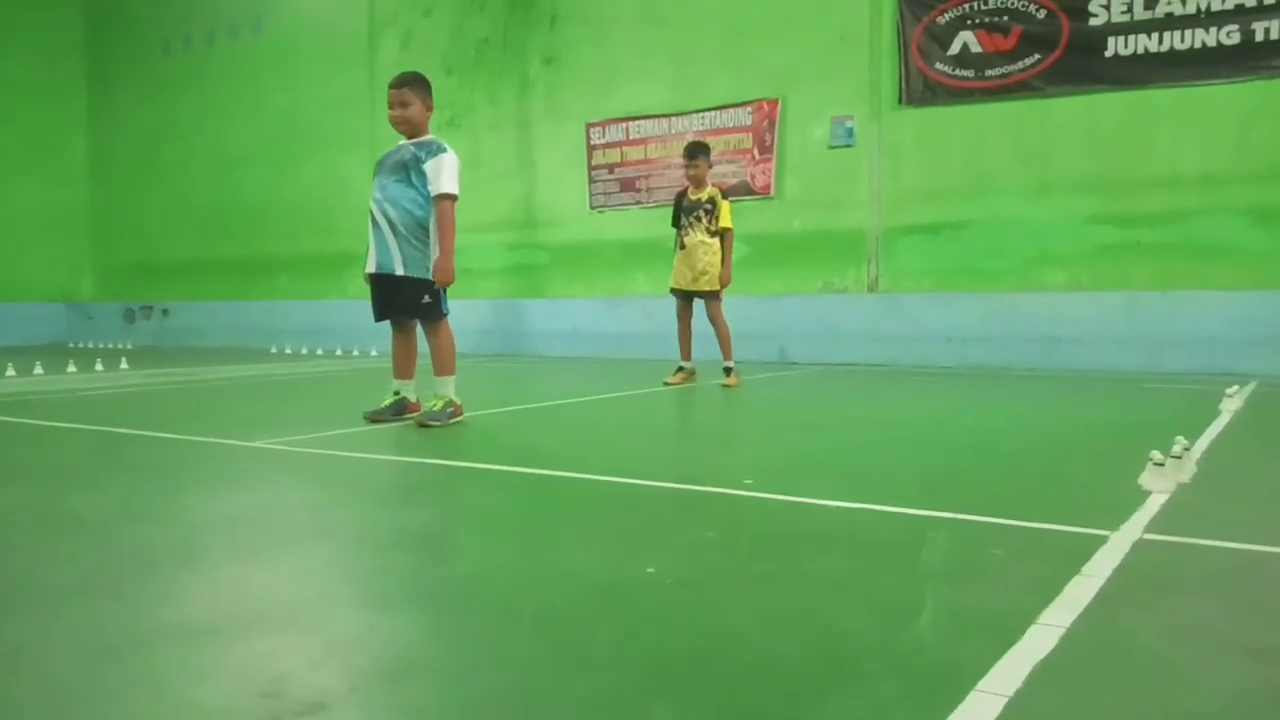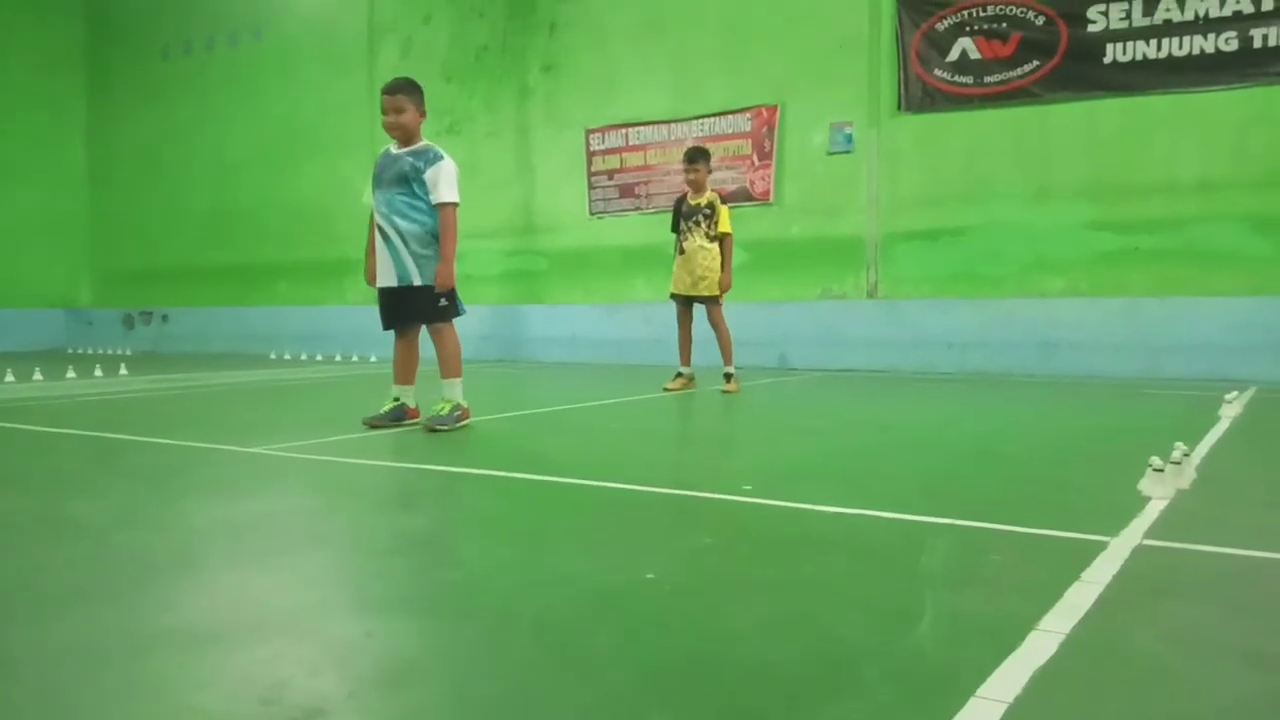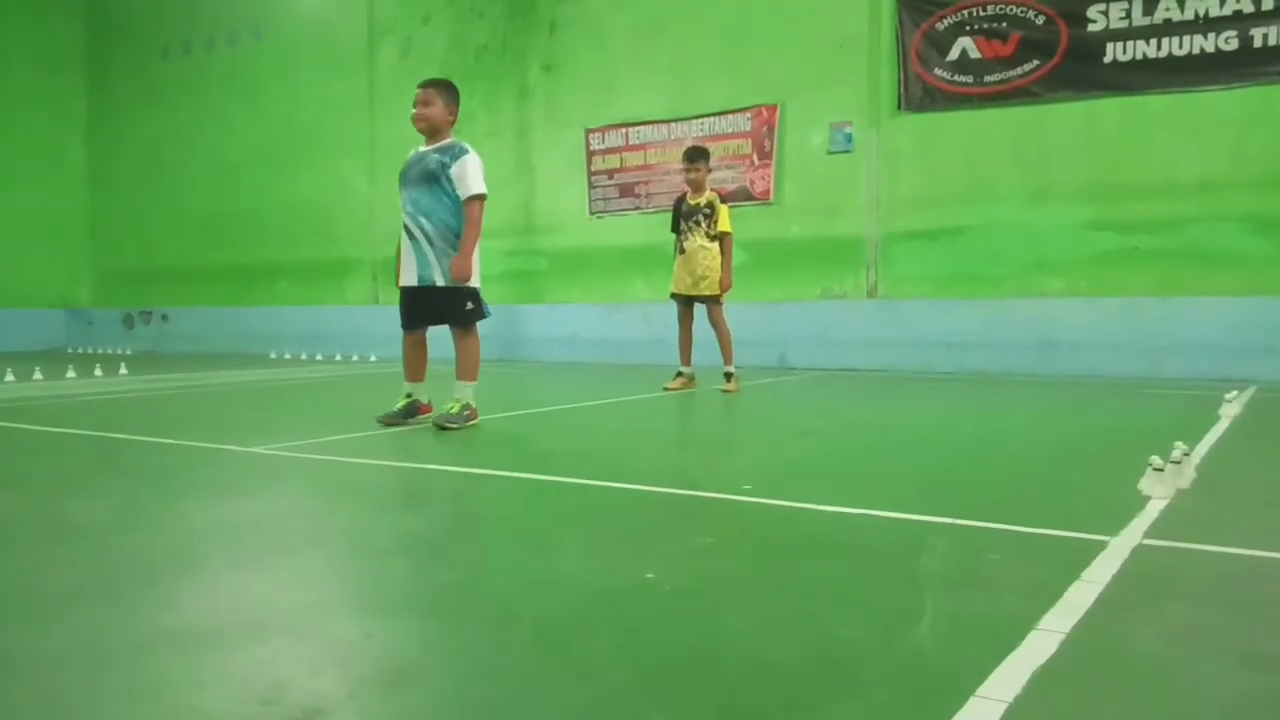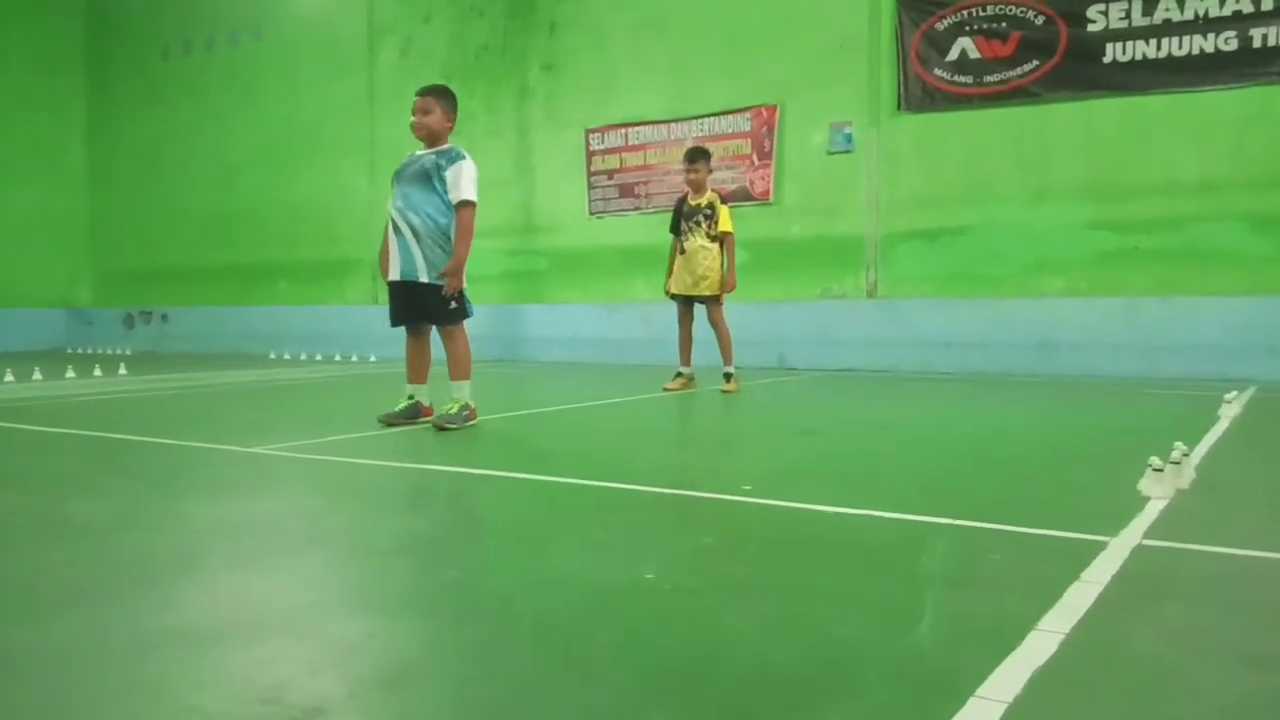
dt=0.5s
person 1, frame 1
left shoulder: (437, 153)
right shoulder: (389, 157)
left elbow: (445, 206)
left wrist: (446, 256)
right wrist: (372, 256)
left hip: (419, 260)
right hip: (386, 260)
left knee: (434, 321)
right knee: (400, 324)
left ankle: (447, 398)
right ankle: (404, 396)
person 1, frame 2
left shoulder: (435, 160)
right shoulder: (383, 159)
left elbow: (447, 213)
left wrist: (446, 263)
right wrist: (371, 258)
left hip: (426, 264)
right hip: (392, 267)
left knee: (440, 325)
right knee: (403, 331)
left ankle: (455, 402)
right ankle: (403, 402)
person 1, frame 3
left shoulder: (460, 156)
right shoulder: (413, 159)
left elbow: (474, 205)
left wrist: (465, 256)
right wrist: (402, 258)
left hip: (450, 265)
right hip: (416, 267)
left knee: (462, 328)
right knee: (412, 329)
left ankle: (464, 402)
right ankle: (415, 398)
person 1, frame 4
left shoulder: (456, 161)
right shoulder: (407, 165)
left elbow: (465, 212)
right elbow: (395, 213)
left wrist: (458, 262)
right wrist: (386, 257)
left hip: (438, 265)
right hip: (404, 266)
left knee: (450, 326)
right knee: (415, 329)
left ankle: (462, 402)
right ankle: (418, 400)
person 2, frame 1
left shoulder: (717, 196)
right shoulder: (681, 197)
left elbow: (727, 232)
left wrist: (727, 266)
right wrist: (675, 261)
left hip: (709, 266)
right hip: (684, 267)
left knee: (714, 315)
right knee: (683, 315)
left ankle: (729, 367)
right ankle: (686, 367)
person 2, frame 2
left shoulder: (716, 201)
right shoulder: (681, 203)
left elbow: (727, 237)
left wrist: (727, 271)
right wrist: (675, 266)
left hip: (709, 271)
right hip: (684, 272)
left knee: (716, 319)
right knee: (683, 321)
left ankle: (730, 373)
right ankle: (685, 373)
person 2, frame 3
left shoulder: (716, 201)
right shoulder: (680, 202)
left elbow: (726, 236)
left wrist: (727, 271)
right wrist: (676, 268)
left hip: (709, 271)
right hip: (684, 272)
left knee: (716, 319)
right knee: (684, 321)
left ankle: (730, 372)
right ankle: (685, 372)
person 2, frame 4
left shoulder: (716, 201)
right shoulder: (681, 204)
left elbow: (728, 237)
left wrist: (730, 271)
right wrist: (669, 274)
left hip: (709, 272)
right hip: (684, 273)
left knee: (716, 319)
right knee: (684, 321)
left ankle: (729, 373)
right ankle: (685, 373)
